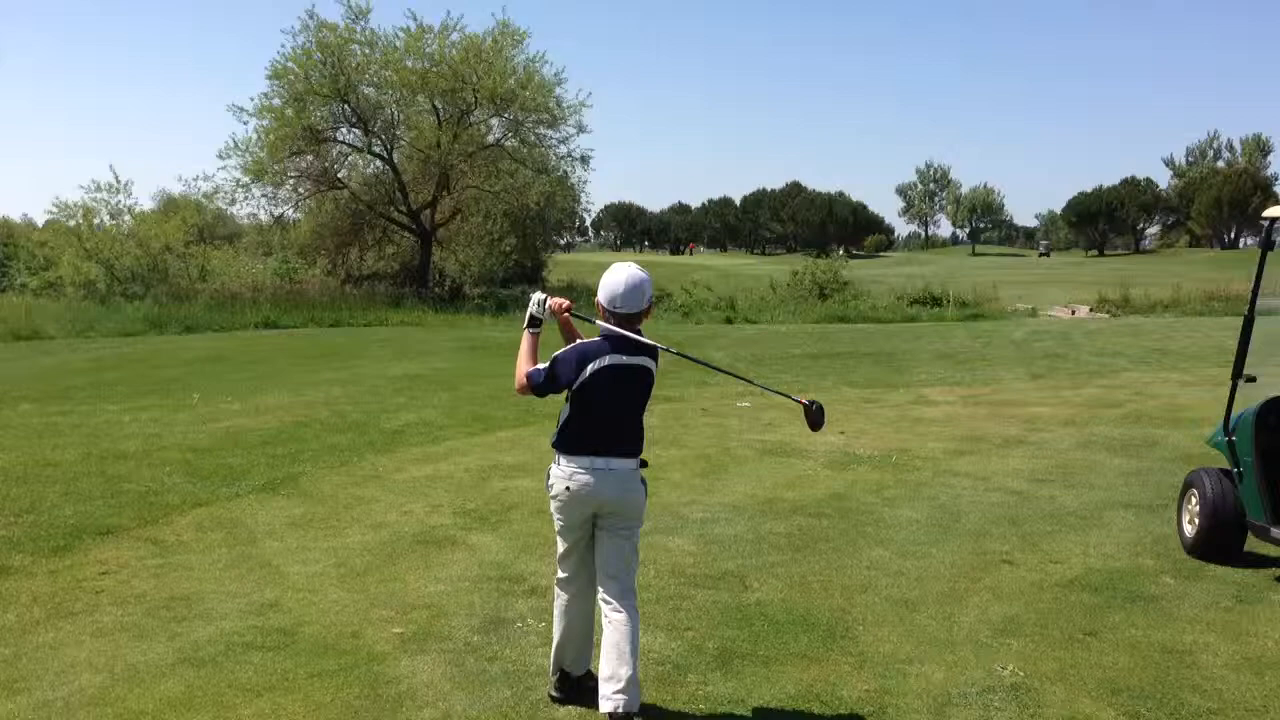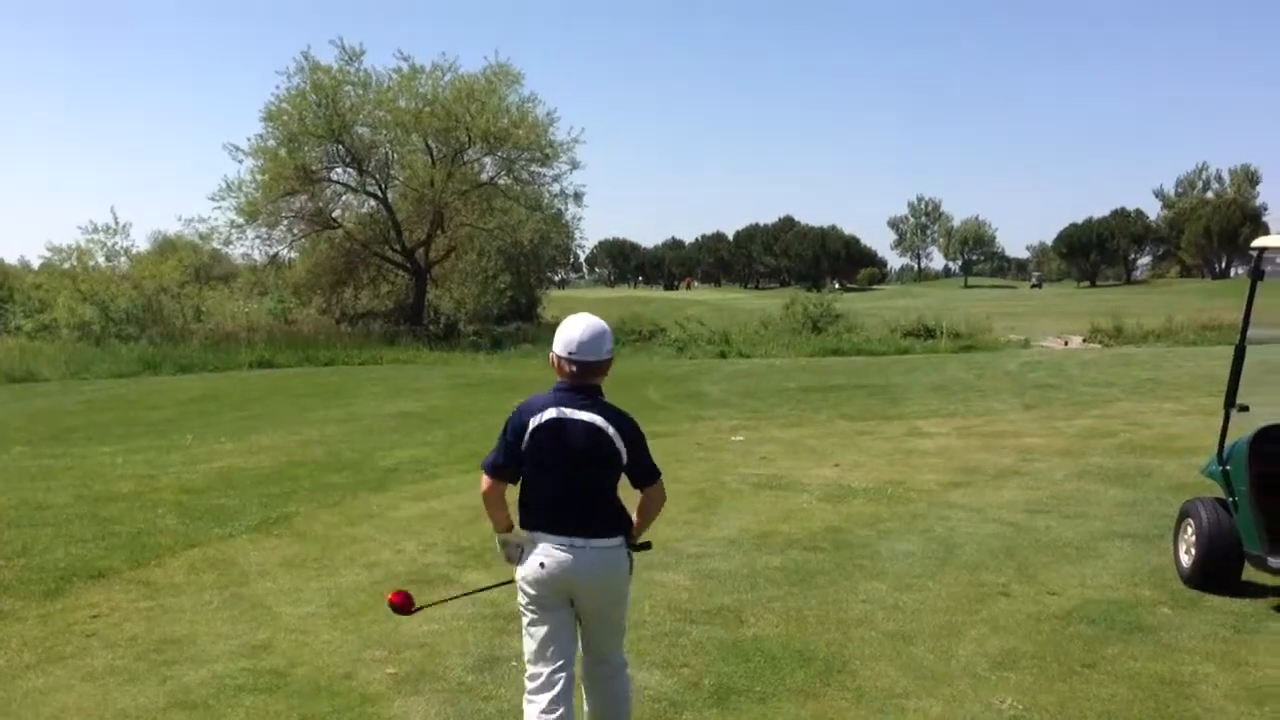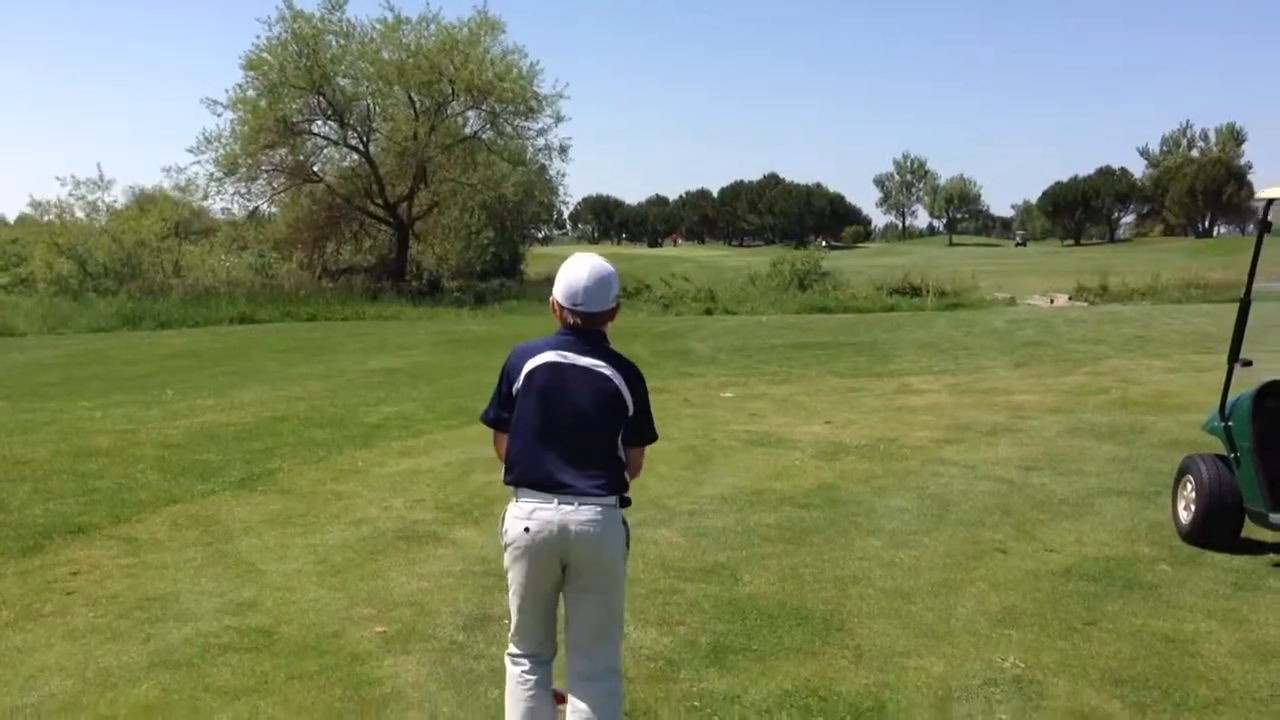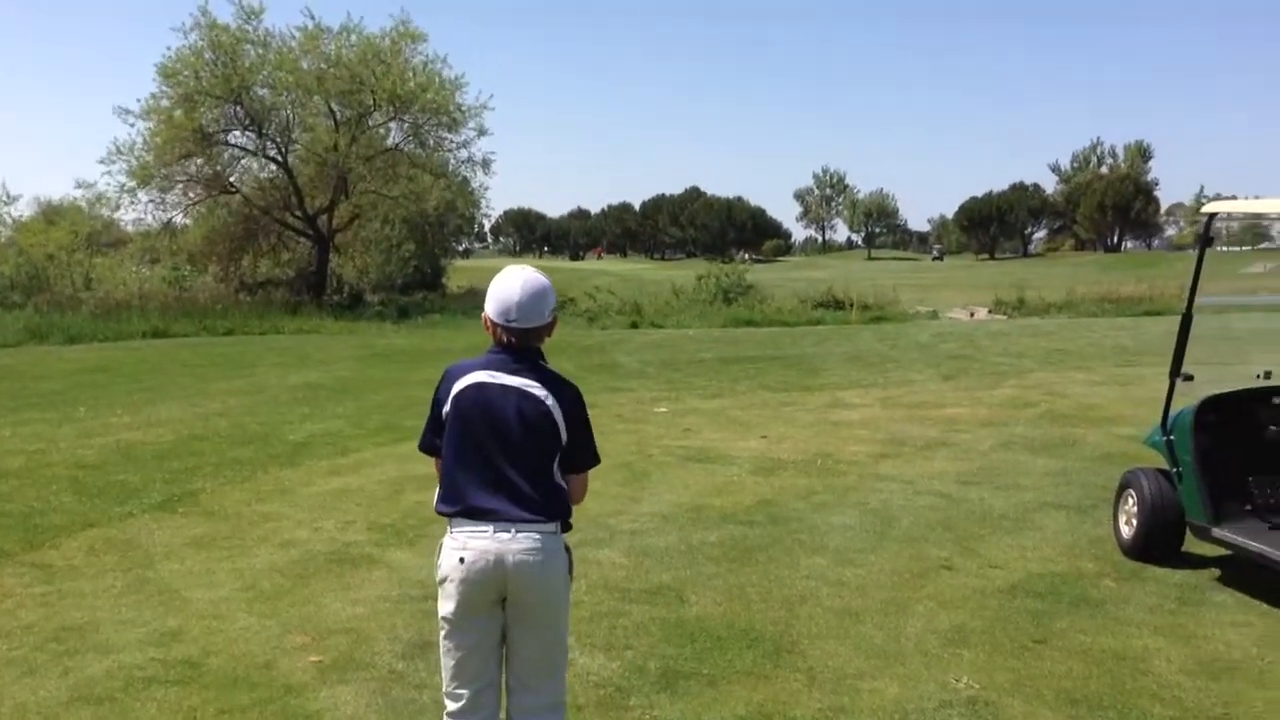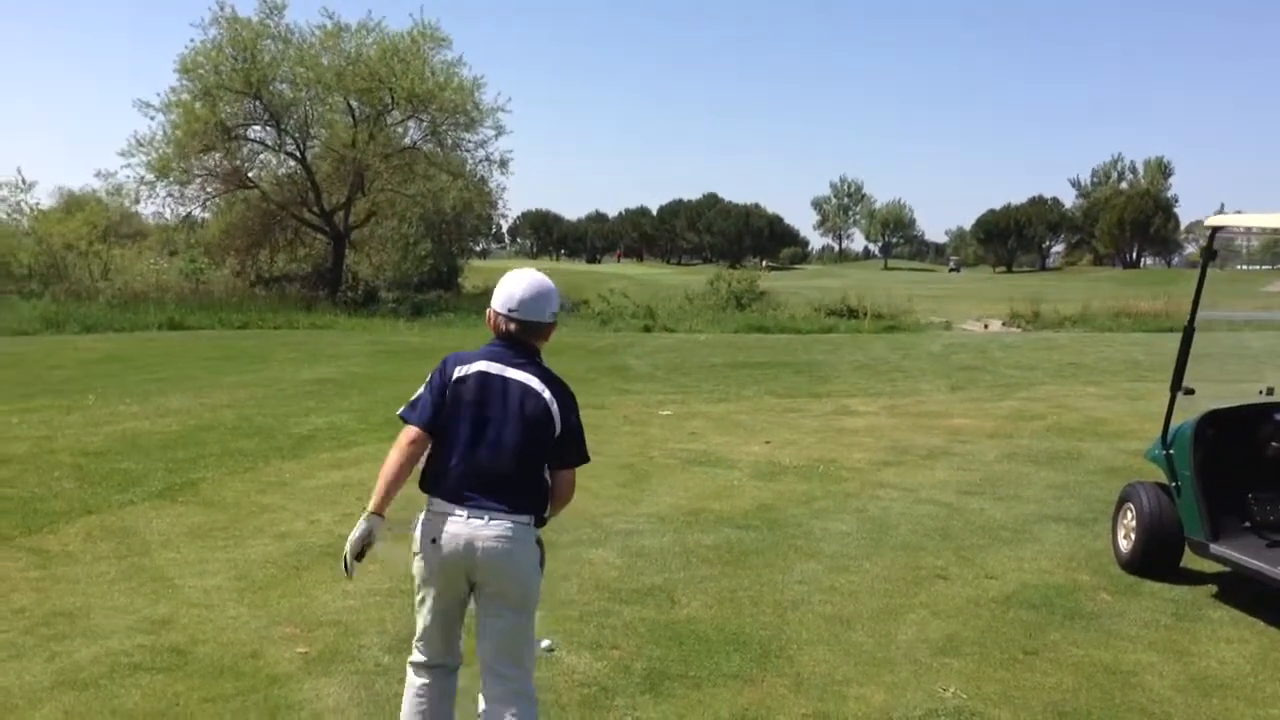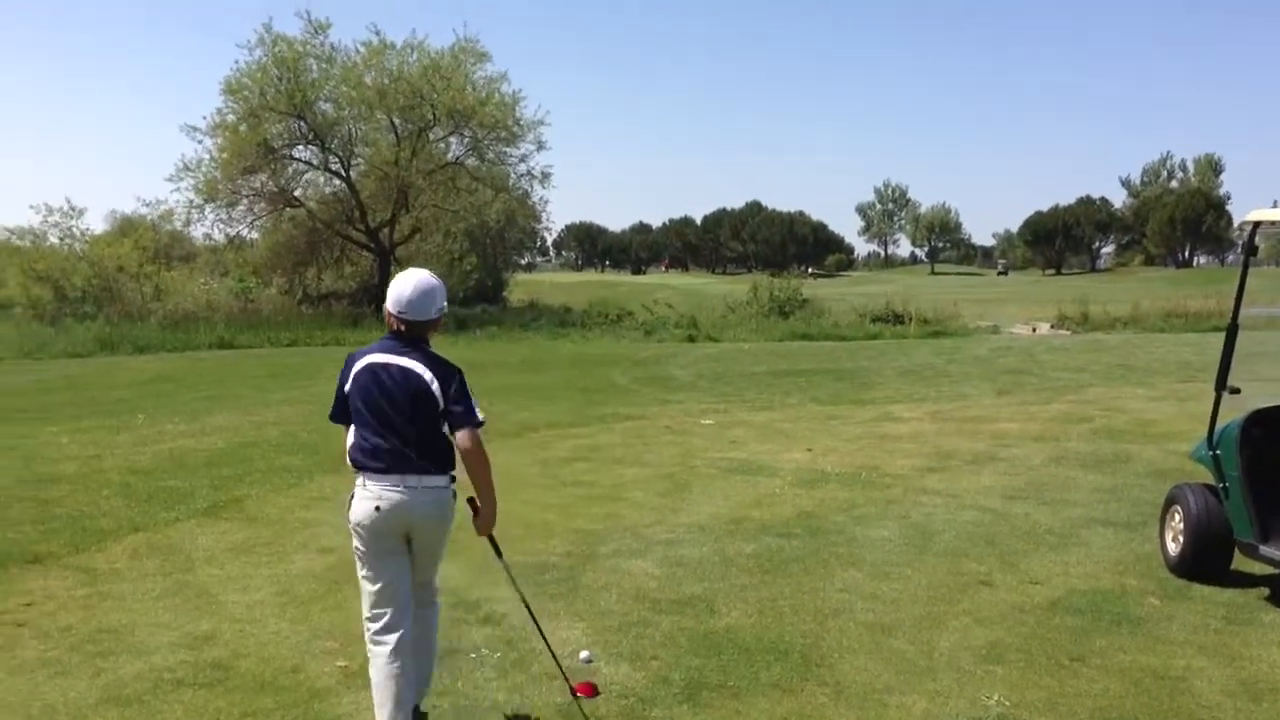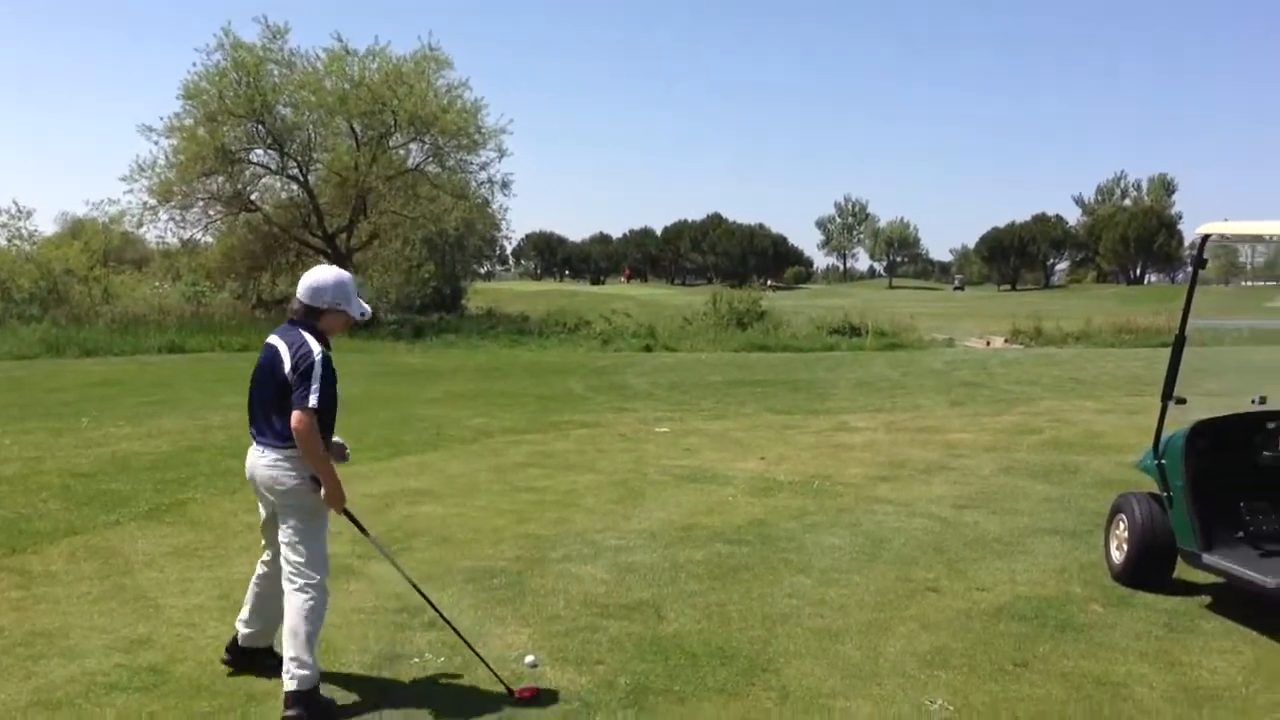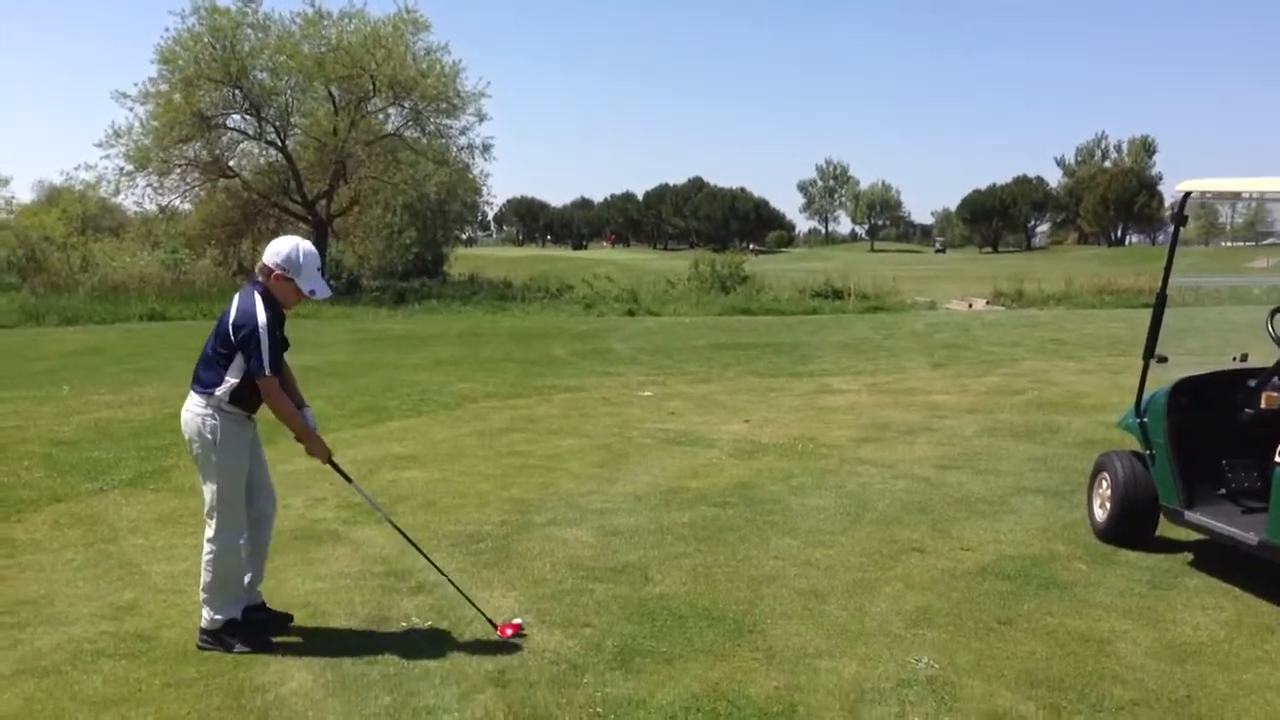
dt=0.7s
person 1, frame 1
left shoulder: (582, 355)
right shoulder: (649, 356)
left elbow: (525, 382)
left wrist: (532, 326)
right wrist: (566, 321)
left hip: (574, 476)
right hip: (624, 481)
left knee: (571, 581)
right knee: (618, 593)
left ankle: (568, 675)
person 1, frame 2
left shoulder: (528, 415)
right shoulder: (620, 424)
left elbow: (490, 488)
right elbow: (654, 496)
left wrist: (506, 534)
right wrist: (631, 533)
left hip: (543, 557)
right hip: (606, 558)
left knee: (546, 682)
right knee: (607, 665)
person 1, frame 3
left shoulder: (523, 360)
right shoulder: (624, 374)
left elbow: (502, 446)
right elbow: (634, 463)
left hip: (530, 516)
right hip: (598, 521)
left knee: (526, 653)
right knee: (595, 665)
person 1, frame 4
left shoulder: (456, 380)
right shoulder: (561, 394)
left elbow: (442, 469)
right elbow: (576, 492)
left hip: (467, 547)
right hip: (539, 550)
person 1, frame 5
left shoulder: (455, 369)
right shoulder: (555, 393)
left elbow: (411, 442)
right elbow: (564, 489)
left wrist: (373, 515)
left hip: (444, 529)
right hip: (511, 539)
left knee: (431, 661)
right knee: (508, 679)
person 1, frame 6
left shoulder: (357, 363)
right shoulder: (444, 373)
left elbow: (348, 431)
right elbow: (469, 444)
right wrist: (488, 506)
left hip: (376, 497)
right hip: (432, 498)
left knee: (386, 622)
right knee: (420, 599)
person 1, frame 7
left shoulder: (279, 339)
right shoulder: (312, 354)
right elbow: (301, 426)
left wrist: (324, 443)
right wrist: (330, 481)
left hip: (264, 460)
right hip: (290, 469)
left knee: (279, 558)
right knee: (307, 577)
left ankle: (246, 643)
person 1, frame 8
left shoulder: (262, 306)
right shoulder: (256, 317)
left elbow: (278, 367)
right elbow: (271, 391)
left wrist: (304, 411)
right wrist: (309, 436)
left hip: (232, 418)
right hip: (214, 420)
left knee: (260, 509)
right knee: (227, 524)
left ankle: (246, 603)
right ankle: (217, 624)
